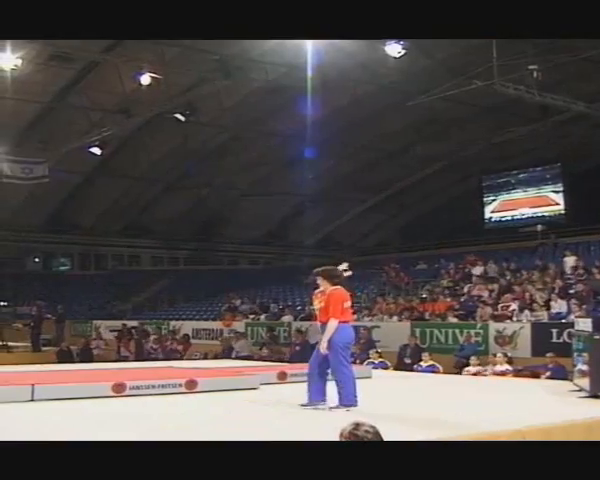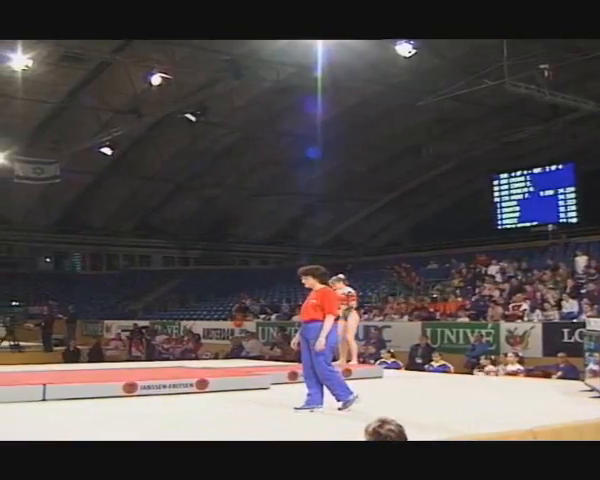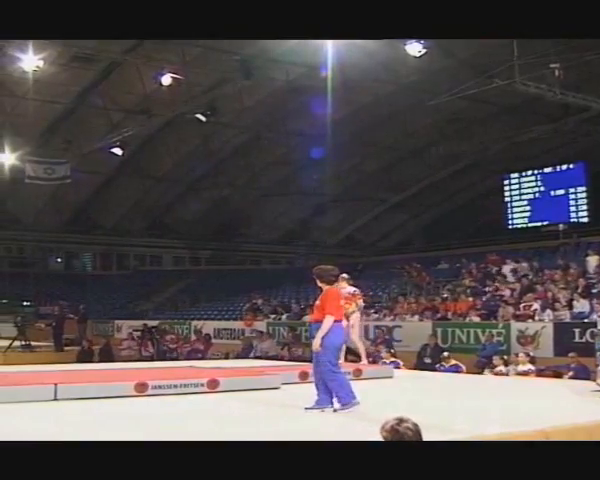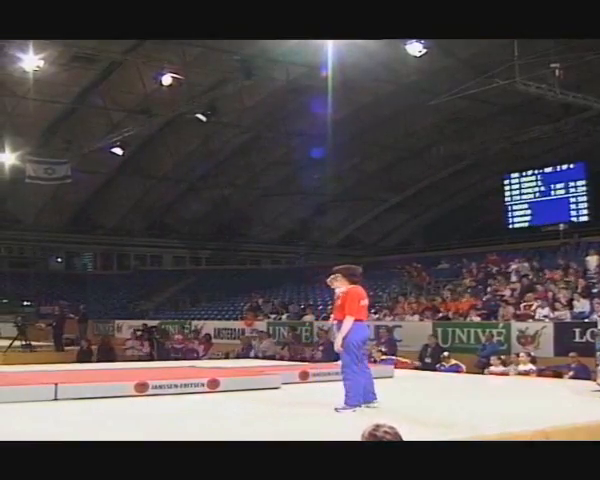
dt=1s
person 1, frame 1
left shoulder: (335, 294)
right shoulder: (339, 292)
left elbow: (334, 320)
left wrist: (324, 340)
left hip: (338, 333)
right hip: (337, 333)
left knee: (341, 368)
right knee: (316, 365)
left ankle: (348, 401)
right ankle: (317, 398)
person 1, frame 2
left shoulder: (327, 293)
right shoulder: (312, 294)
left elbow: (330, 317)
left wrist: (322, 337)
right wrist: (298, 336)
left hip: (322, 332)
right hip: (307, 333)
left knee: (323, 368)
right knee: (309, 369)
left ankle: (347, 395)
right ankle: (314, 401)
person 1, frame 3
left shoulder: (331, 292)
right shoulder: (329, 292)
left elbow: (330, 317)
left wrist: (318, 337)
left hip: (329, 333)
right hip: (326, 333)
left knee: (329, 368)
right knee: (320, 369)
left ankle: (348, 399)
right ankle: (324, 401)
person 1, frame 4
left shoulder: (351, 292)
right shoulder: (358, 291)
left elbow: (350, 318)
left wrist: (339, 337)
left hip: (352, 331)
right hip: (359, 330)
left knee: (350, 367)
right knee: (361, 366)
left ankle: (352, 402)
right ankle: (369, 398)
